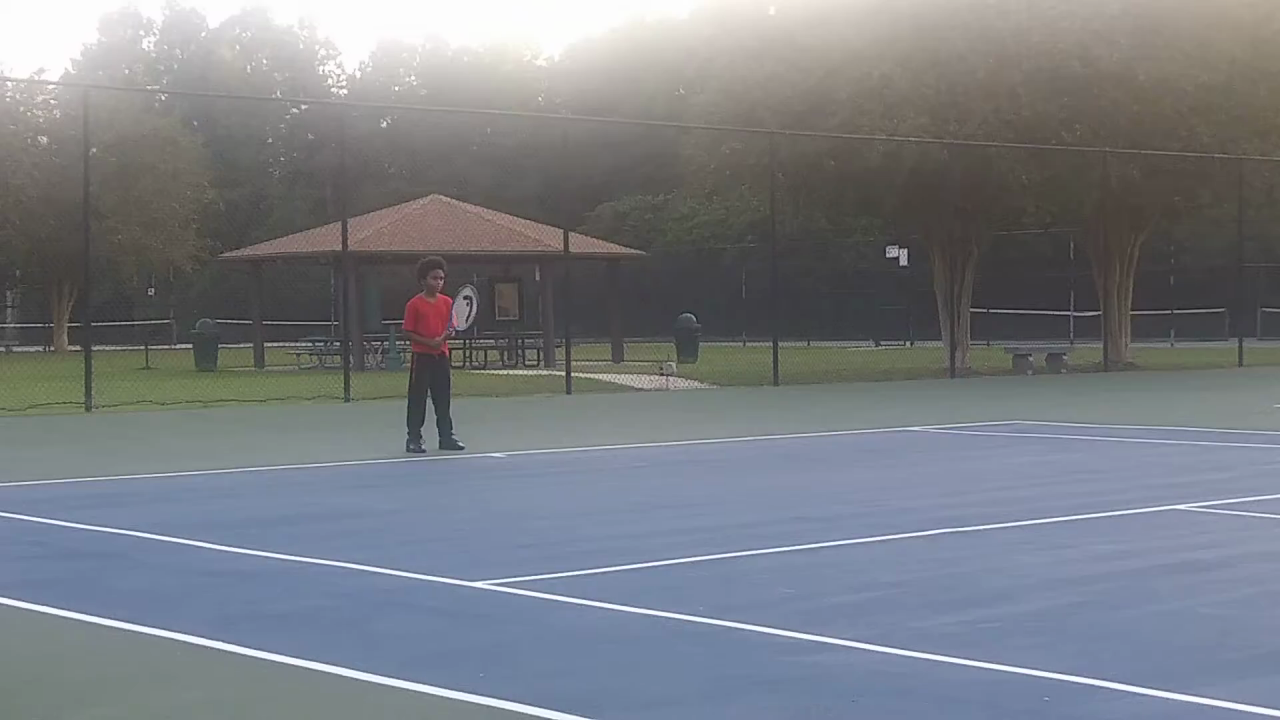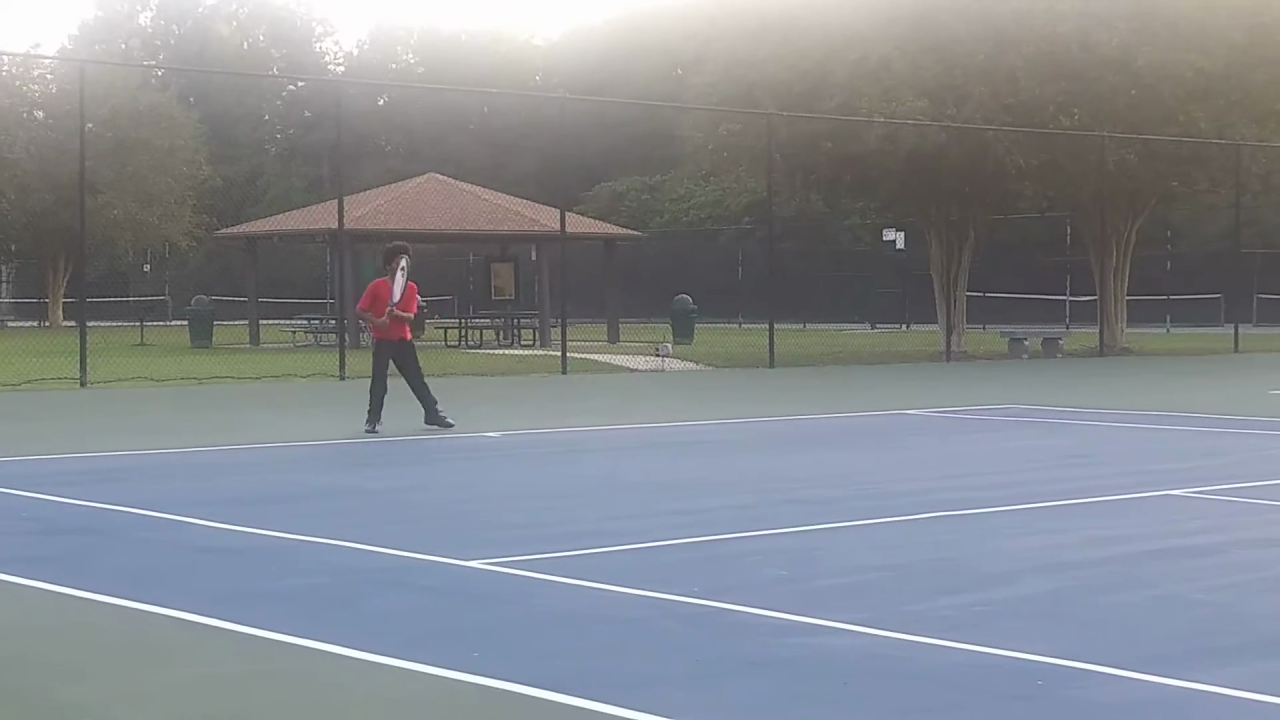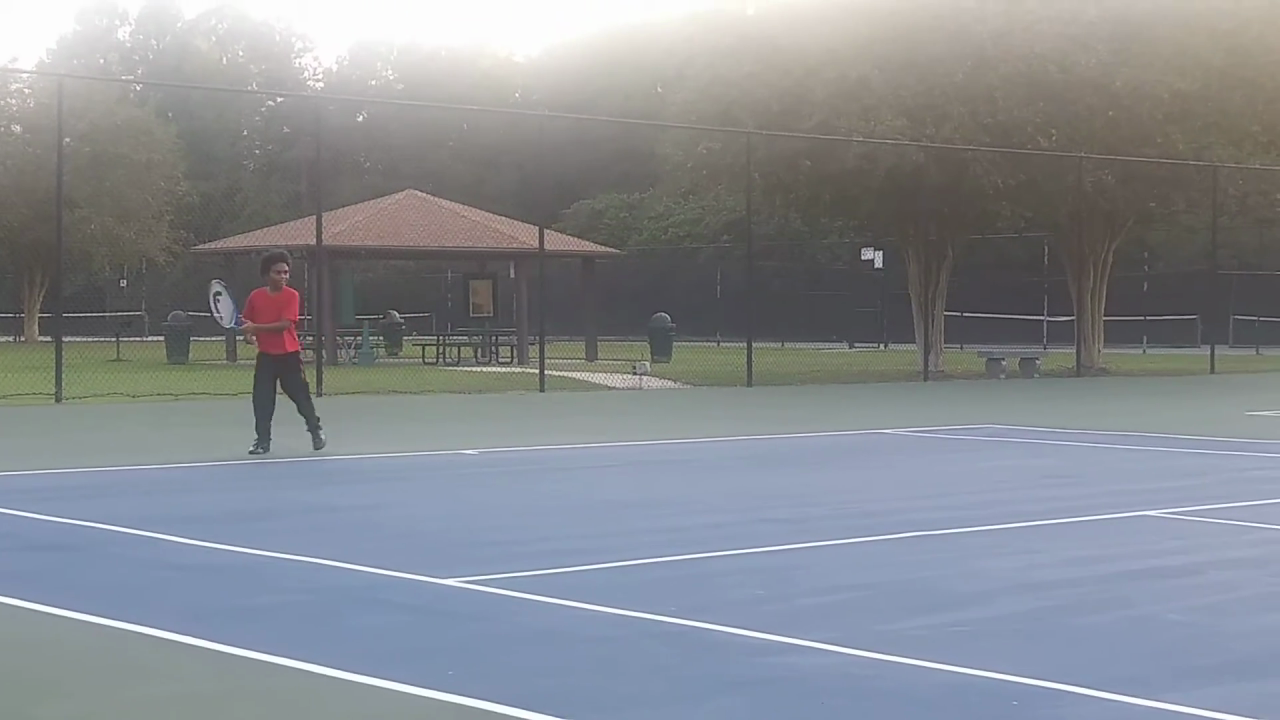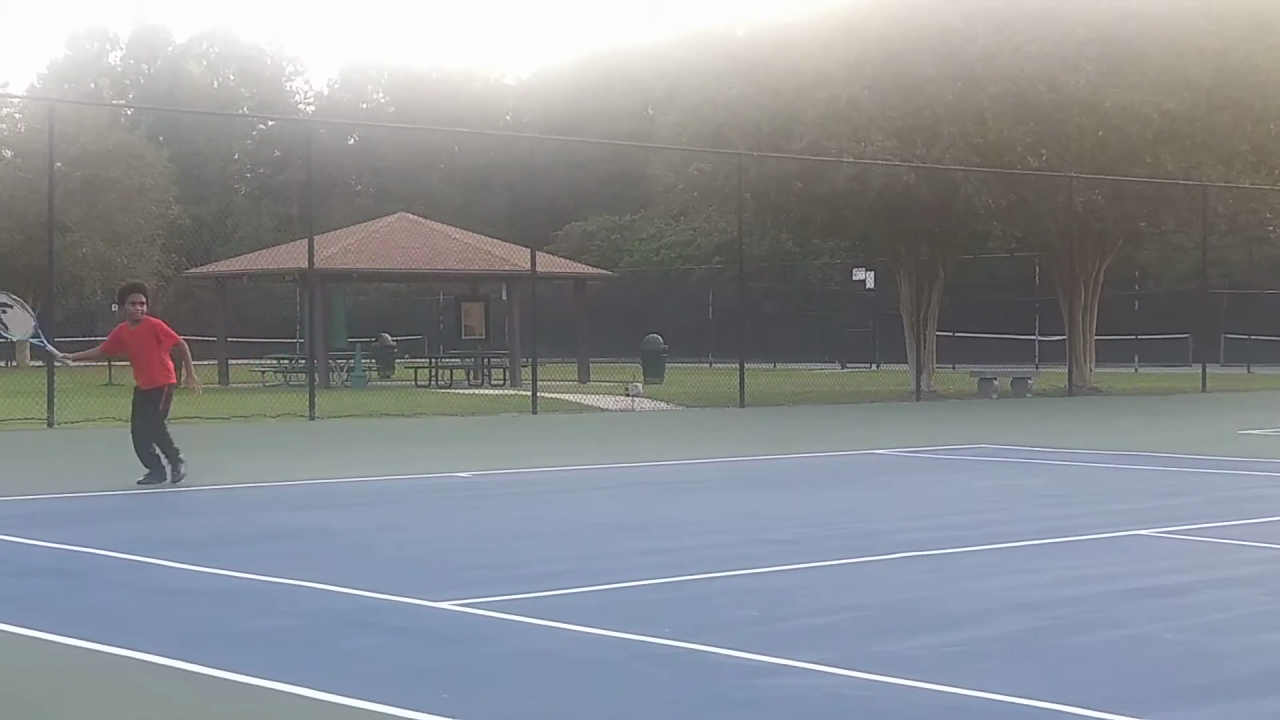
dt=0.7s
person 1, frame 1
left shoulder: (447, 303)
right shoulder: (414, 304)
left elbow: (451, 329)
right elbow: (408, 333)
left wrist: (448, 334)
right wrist: (429, 342)
left hip: (442, 356)
right hip: (422, 356)
left knee: (443, 398)
right knee: (418, 398)
left ankle: (446, 437)
right ankle: (414, 438)
person 1, frame 2
left shoulder: (411, 288)
right shoulder: (376, 286)
left elbow: (411, 316)
right elbow: (361, 311)
left wrist: (398, 314)
right wrist: (376, 321)
left hip: (404, 340)
right hip: (383, 341)
left knee: (417, 379)
right knee: (379, 379)
left ankle: (432, 413)
right ankle: (373, 419)
person 1, frame 3
left shoulder: (292, 295)
right shoulder: (255, 297)
left elbow: (285, 324)
right elbow: (249, 323)
left wrist: (255, 328)
right wrist: (249, 334)
left hip: (289, 353)
right hip: (266, 354)
left knee: (299, 393)
right knee: (261, 396)
left ankle: (315, 429)
right ankle: (263, 438)
person 1, frame 4
left shoulder: (155, 325)
right shoulder: (120, 332)
left elbow: (182, 345)
right elbow: (100, 351)
left wrist: (190, 373)
right wrist: (73, 357)
left hip: (162, 383)
right hip: (142, 386)
left knee: (153, 426)
right knee: (138, 431)
left ankle: (175, 459)
right ankle: (156, 470)
